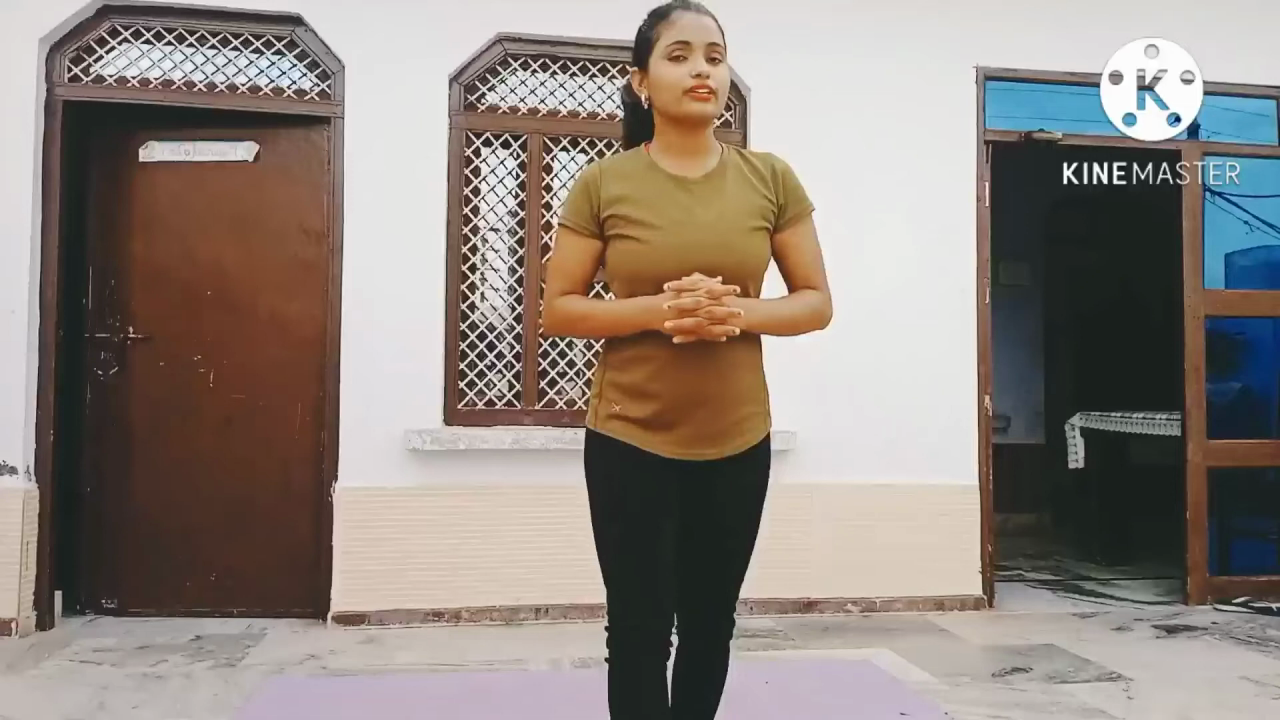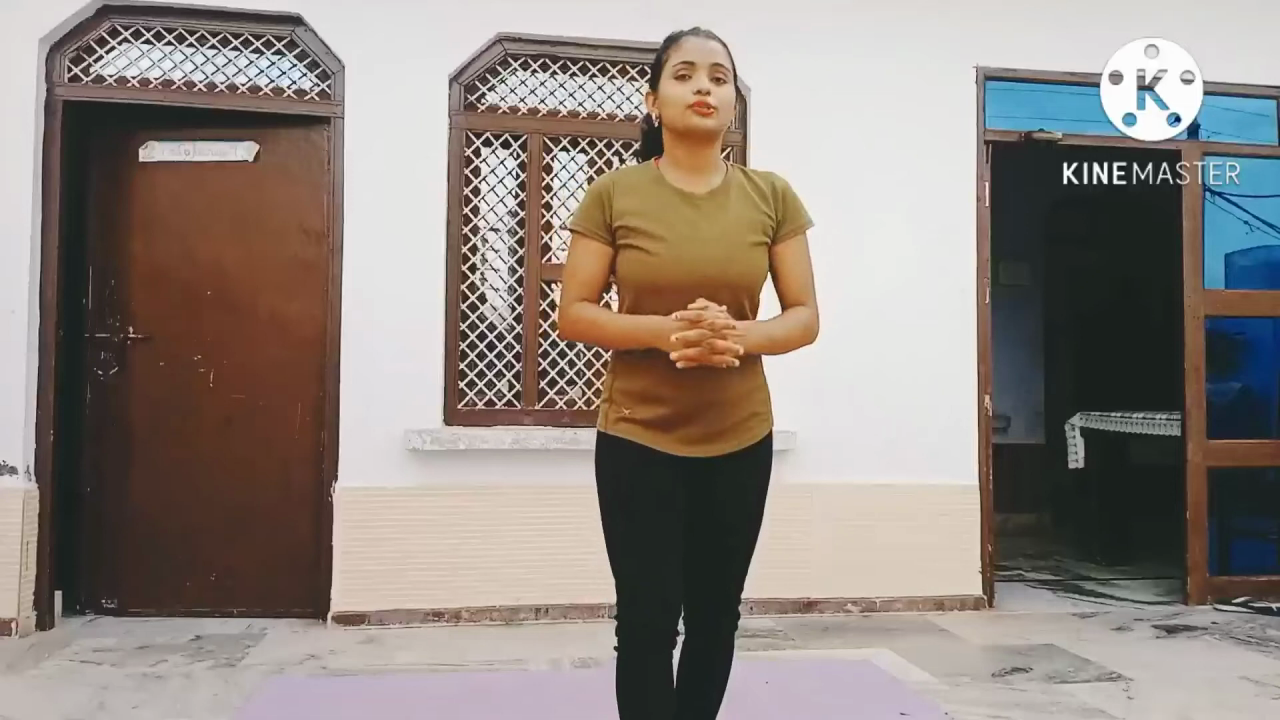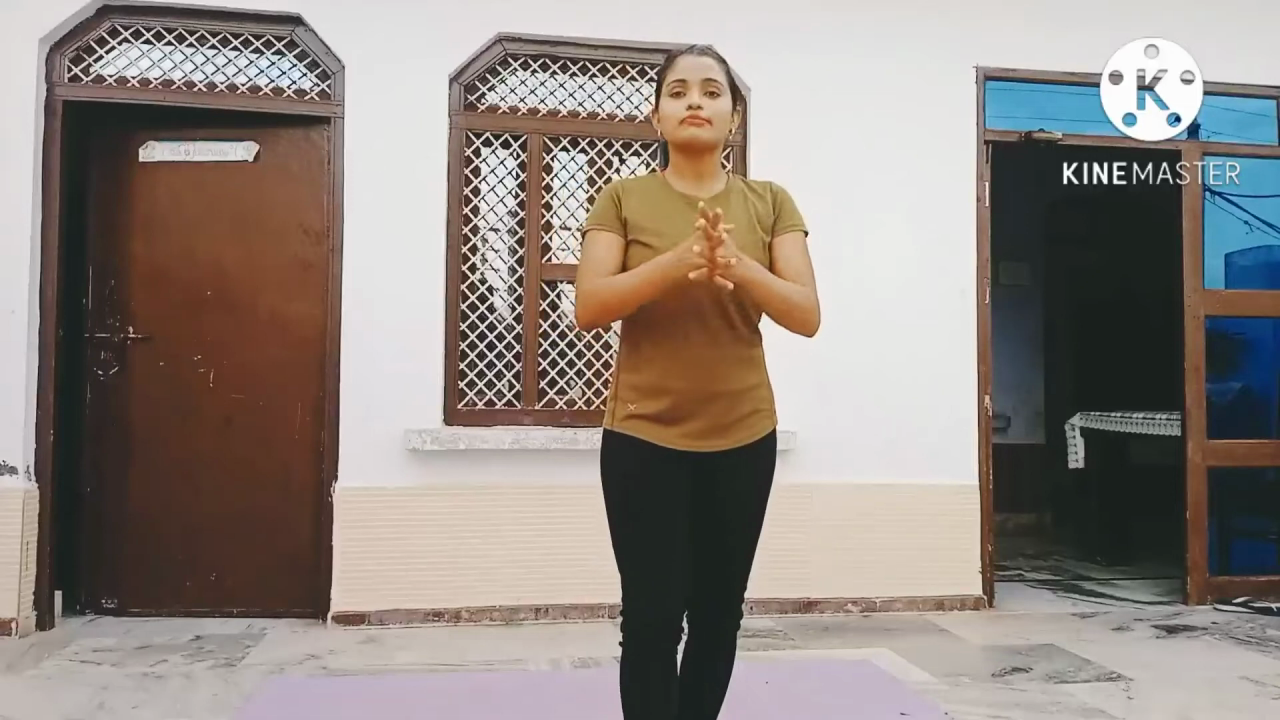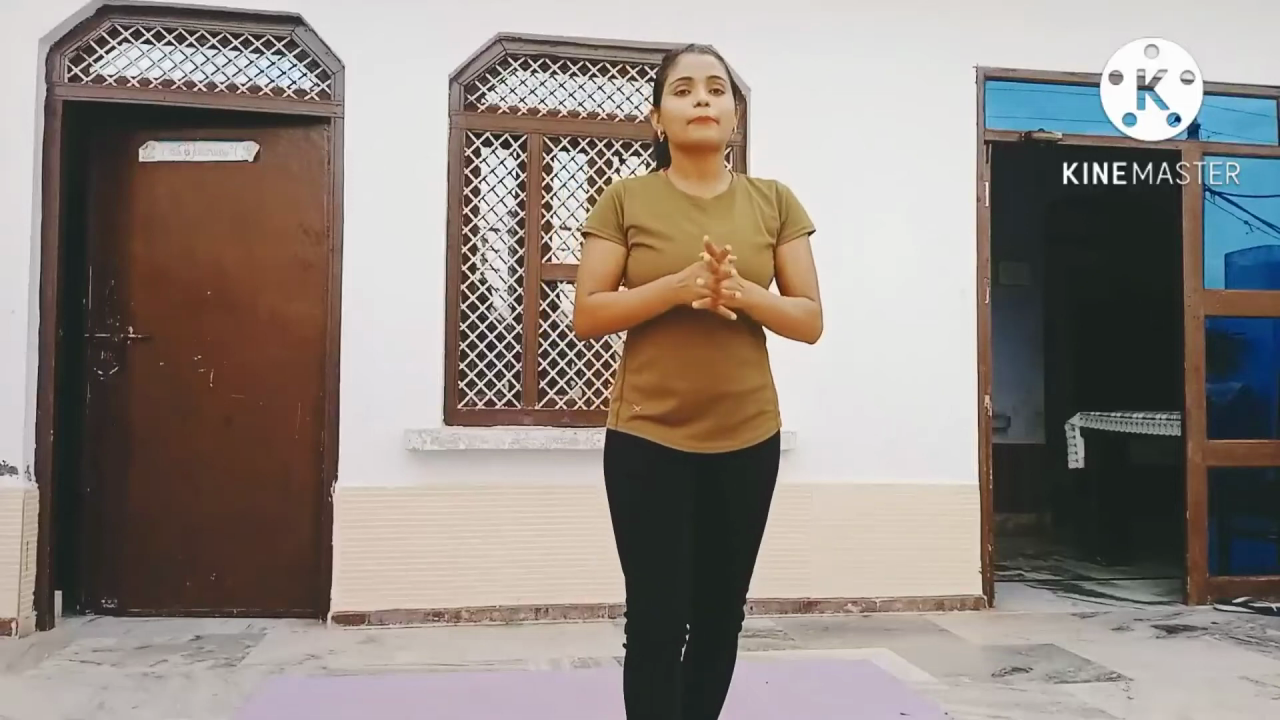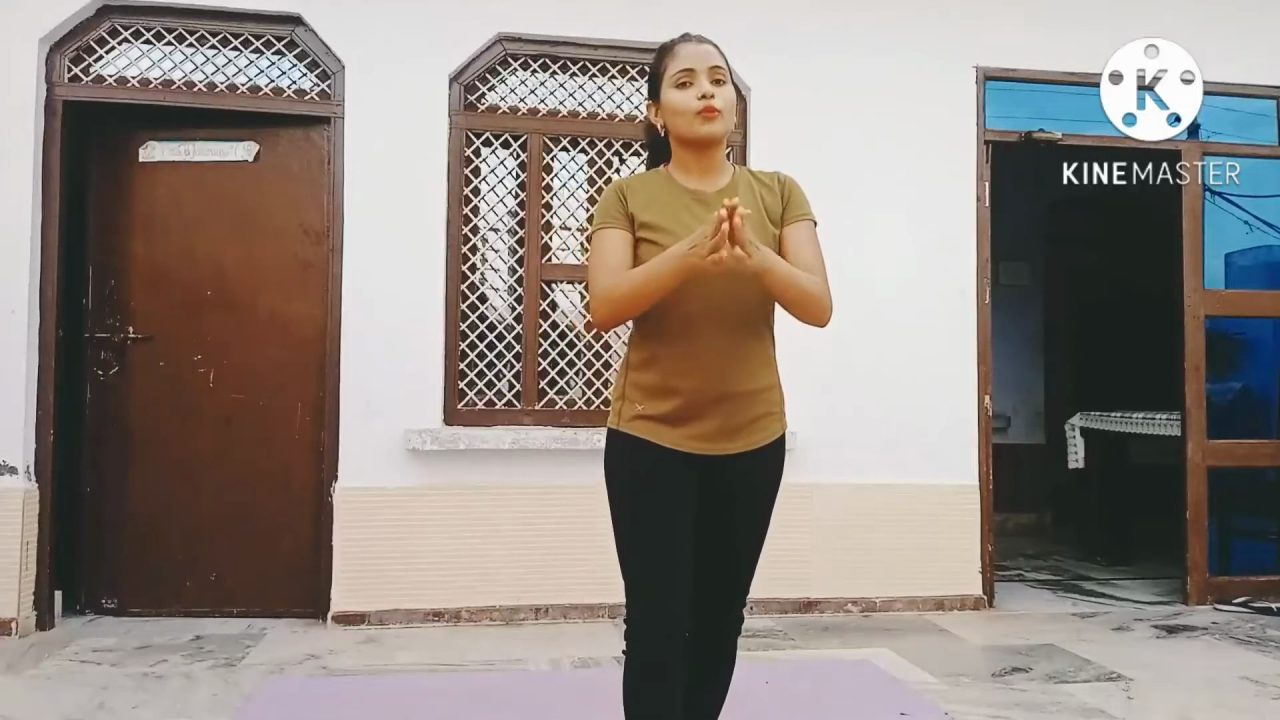
dt=0.3s
person 1, frame 1
left shoulder: (771, 179)
right shoulder: (602, 184)
left elbow: (817, 303)
right elbow: (557, 310)
left wrist: (740, 313)
right wrist: (656, 310)
left hip: (737, 444)
right hip: (629, 443)
left knee: (710, 627)
right knee: (639, 634)
person 1, frame 2
left shoulder: (772, 197)
right shoulder: (612, 194)
left elbow: (806, 319)
right elbow: (572, 318)
left wrist: (739, 336)
right wrist: (660, 331)
left hip: (740, 444)
right hip: (638, 441)
left knee: (715, 617)
right knee: (647, 622)
person 1, frame 3
left shoulder: (770, 202)
right shoulder: (621, 198)
left elbow: (809, 316)
right elbow: (588, 308)
left wrist: (738, 264)
right wrist: (680, 259)
left hip: (743, 439)
right hip: (643, 439)
left knee: (718, 614)
right knee: (652, 619)
person 1, frame 4
left shoulder: (775, 201)
right shoulder: (624, 200)
left elbow: (810, 319)
right elbow: (587, 315)
left wrist: (739, 290)
right wrist: (679, 283)
left hip: (747, 441)
right hip: (648, 440)
left knee: (720, 617)
right knee: (656, 621)
person 1, frame 5
left shoulder: (778, 192)
right shoulder: (626, 196)
left elbow: (820, 306)
right elbow: (603, 307)
left wrist: (751, 253)
right wrist: (692, 251)
left hip: (751, 442)
right hip: (650, 441)
left knee: (719, 620)
right knee: (656, 625)
